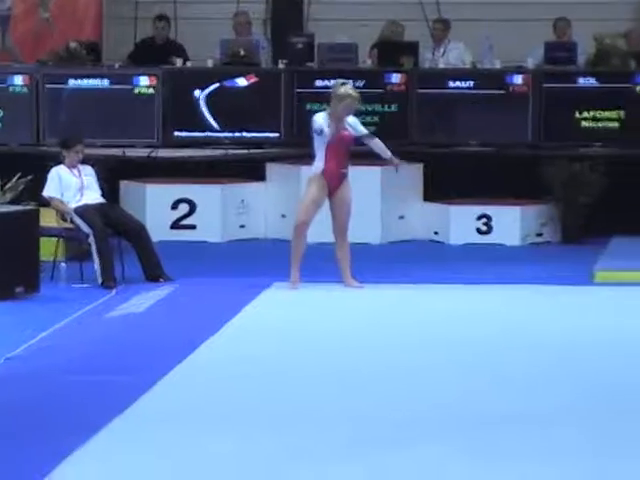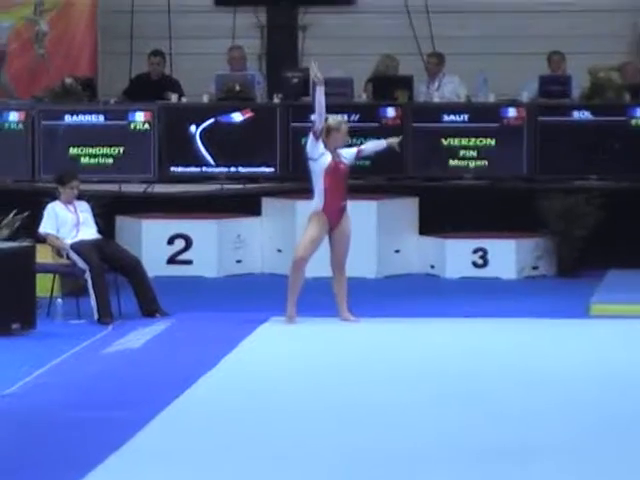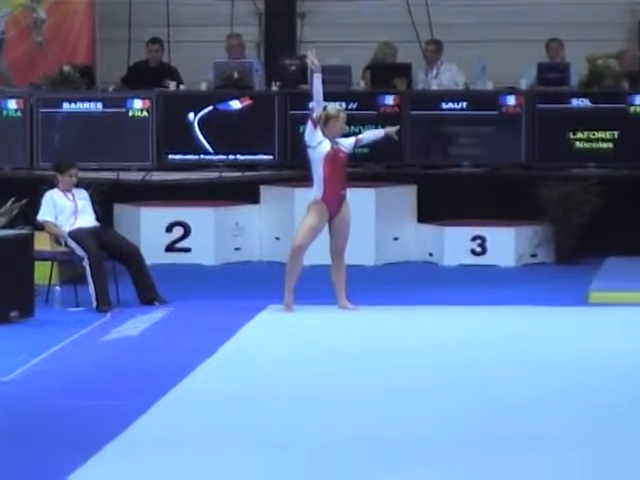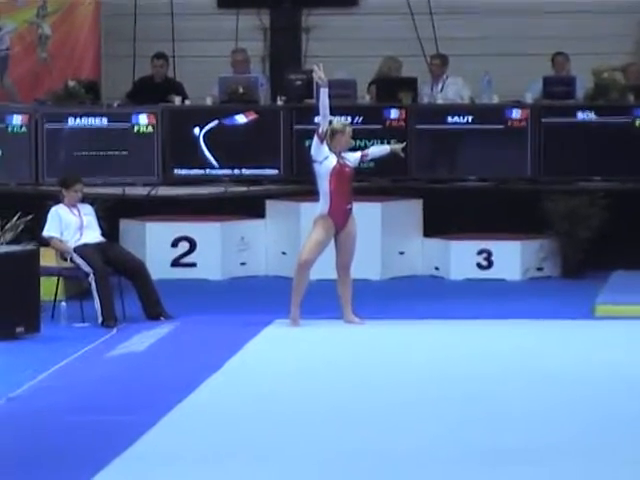
dt=0.4s
person 1, frame 1
left shoulder: (351, 122)
right shoulder: (320, 118)
left elbow: (370, 139)
right elbow: (323, 130)
left wrist: (389, 156)
right wrist: (330, 130)
left hip: (341, 180)
right hip: (321, 177)
left knee: (342, 232)
right knee: (301, 223)
left ankle: (347, 277)
right ankle: (294, 274)
person 1, frame 2
left shoulder: (344, 155)
right shoulder: (316, 150)
left elbow: (367, 147)
right elbow: (319, 117)
left wrist: (388, 142)
right wrist: (319, 85)
left hip: (341, 216)
right hip: (321, 214)
left knee: (339, 265)
right knee: (299, 258)
left ankle: (343, 311)
right ankle: (290, 309)
person 1, frame 3
left shoulder: (342, 144)
right shoulder: (314, 138)
left elbow: (364, 137)
right elbow: (317, 105)
left wrist: (385, 131)
right wrist: (316, 73)
left hip: (341, 204)
right hip: (320, 204)
left knee: (338, 253)
right knee: (298, 246)
left ankle: (342, 299)
right ankle: (288, 297)
person 1, frame 4
left shoulder: (348, 158)
right shoulder: (320, 153)
left elbow: (370, 151)
right elbow: (324, 119)
left wrist: (391, 148)
right wrist: (323, 87)
left hip: (347, 219)
right hip: (326, 218)
left knee: (344, 267)
right knee: (304, 261)
left ankle: (348, 313)
right ankle: (294, 312)
person 2, frame 1
left shoulder: (88, 169)
right shoulder: (57, 172)
right elbow: (54, 201)
right wrist: (70, 212)
left hip: (101, 205)
right hip: (80, 209)
left knee: (137, 227)
right knee: (99, 230)
left ankle: (155, 272)
right ankle: (106, 278)
person 2, frame 2
left shoulder: (84, 205)
right shoulder: (53, 208)
right elbow: (50, 238)
left wrist: (98, 239)
right wrist: (66, 248)
left hip: (97, 241)
right hip: (76, 245)
left knee: (132, 262)
right knee: (95, 266)
left ankle: (151, 308)
right ankle: (103, 314)
person 2, frame 3
left shoulder: (82, 193)
right shoulder: (51, 196)
right elbow: (48, 225)
left wrist: (97, 227)
right wrist: (65, 236)
left hip: (96, 229)
right hip: (74, 232)
left knee: (131, 250)
right knee: (94, 254)
left ankle: (149, 295)
right ankle: (101, 301)
person 2, frame 4
left shoulder: (88, 208)
right shoulder: (56, 211)
right elbow: (54, 241)
left wrist: (103, 243)
right wrist: (71, 252)
left hip: (101, 244)
right hip: (80, 248)
left knee: (137, 265)
right knee: (99, 269)
left ankle: (155, 310)
right ankle: (107, 317)
